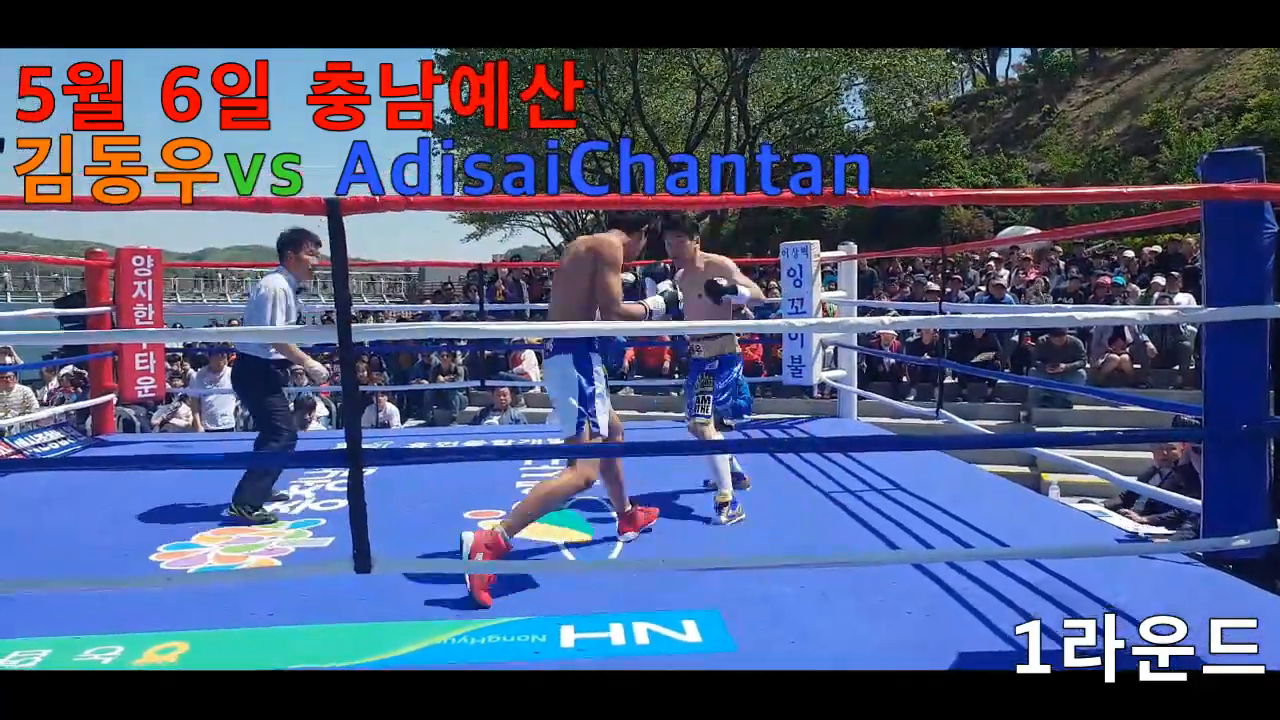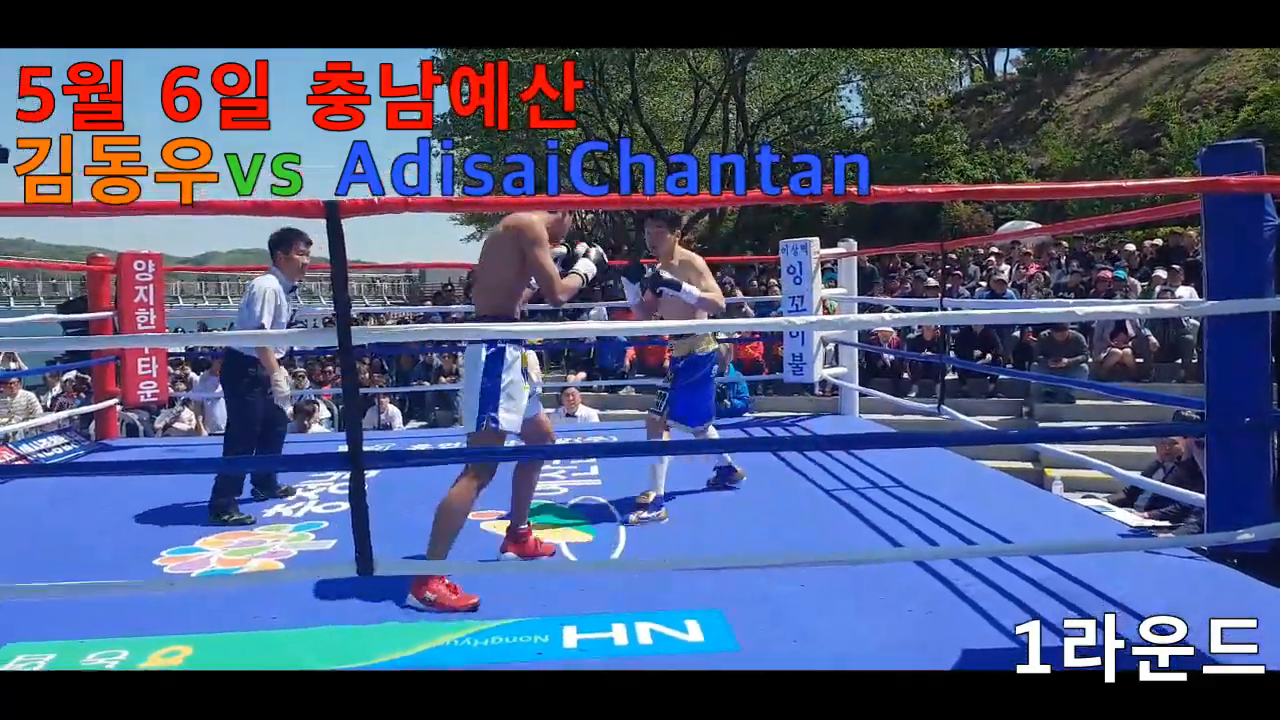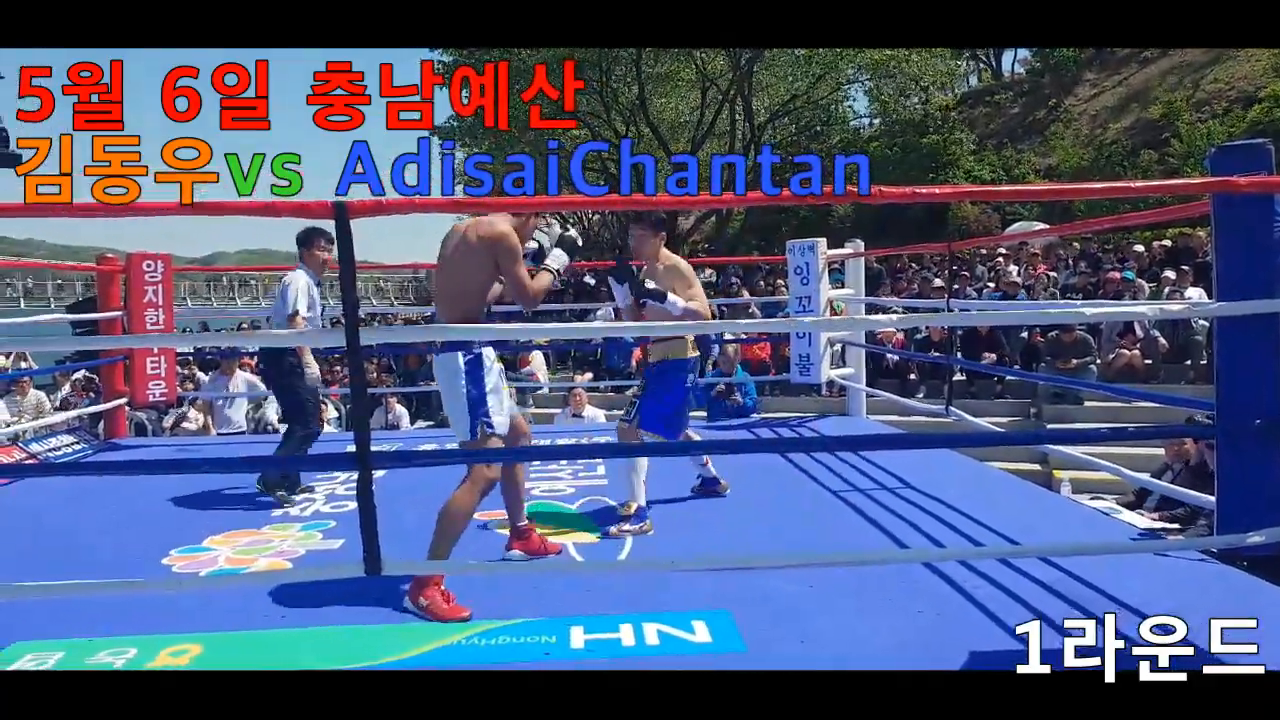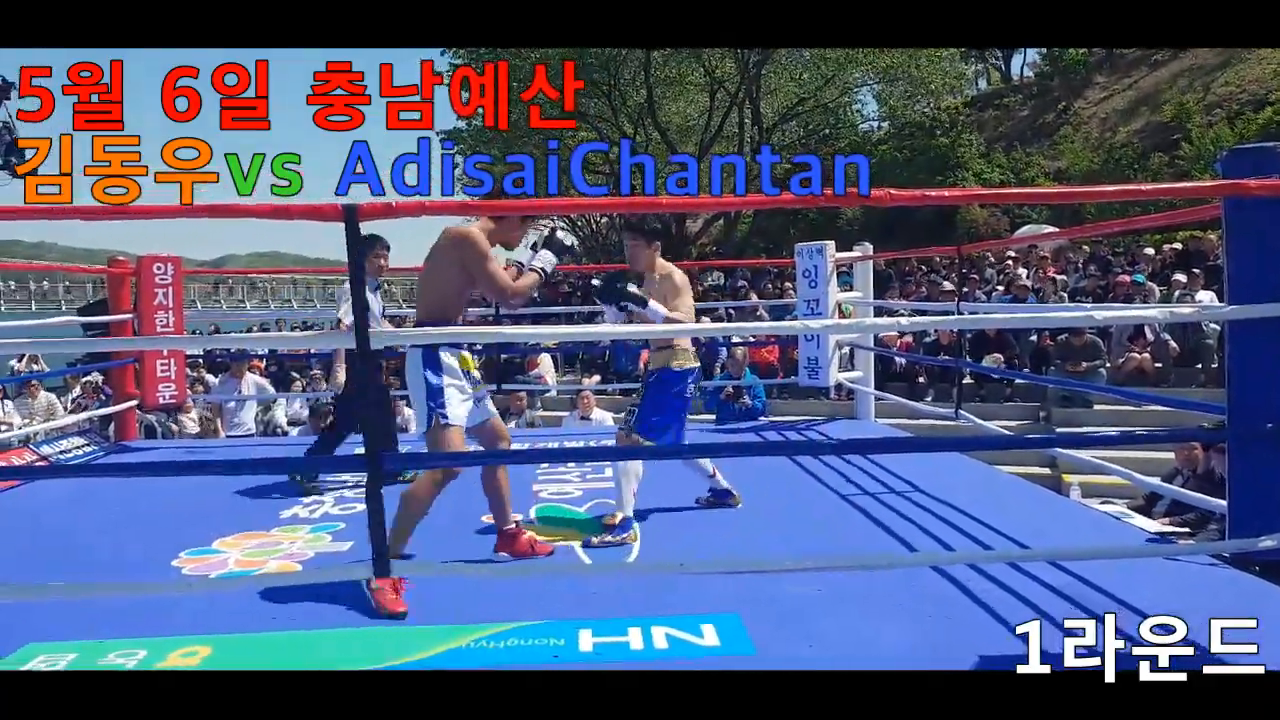
dt=0.4s
person 1, frame 1
left shoulder: (578, 246)
right shoulder: (608, 246)
right elbow: (613, 313)
left wrist: (621, 283)
right wrist: (653, 307)
left hip: (566, 355)
right hip: (576, 358)
left knee: (612, 435)
right knee: (584, 470)
left ankle: (628, 518)
right ankle: (488, 544)
person 1, frame 2
left shoulder: (512, 228)
right shoulder: (529, 225)
right elbow: (557, 293)
left wrist: (547, 266)
right wrist: (587, 266)
left hip: (502, 347)
right hip: (494, 348)
left knee: (541, 436)
right knee: (481, 468)
left ankle: (518, 537)
right ankle: (426, 581)
person 1, frame 3
left shoulder: (462, 230)
right shoulder: (500, 234)
right elbow: (530, 298)
left wrist: (528, 256)
right wrist: (559, 256)
left hip: (470, 352)
right hip: (466, 354)
left knee: (517, 437)
right knee: (484, 473)
left ankle: (521, 536)
right ankle: (426, 586)
person 1, frame 4
left shoulder: (470, 238)
right shoulder: (466, 238)
left elbow: (497, 290)
right elbow: (509, 295)
left wrist: (537, 261)
right wrist: (545, 258)
left hip: (452, 354)
right hip: (433, 357)
left knee: (497, 443)
right knee: (445, 464)
left ankle: (510, 537)
person 2, frame 1
left shoulder: (719, 265)
right shoulder: (678, 276)
left elbow: (759, 296)
left wrist: (731, 291)
left hip: (723, 355)
right hip: (698, 356)
left knee: (702, 424)
right knee: (700, 423)
left ankle: (730, 502)
right ankle: (734, 474)
person 2, frame 2
left shoulder: (691, 263)
right shoulder: (660, 268)
left elbow: (717, 303)
right elbow: (644, 316)
left wrist: (676, 287)
right wrist: (631, 284)
left hip: (697, 353)
right hip: (682, 354)
left knee: (656, 422)
right knee: (694, 420)
left ankle: (654, 500)
right ankle: (727, 469)
person 2, frame 3
left shoulder: (676, 268)
right shoulder: (646, 271)
left elbow: (704, 313)
right elbow: (633, 321)
left wrist: (663, 296)
right wrist: (620, 285)
left hip: (676, 359)
right hip: (662, 359)
left knee: (629, 430)
right knee: (671, 429)
left ankle: (638, 514)
right ankle: (711, 479)
person 2, frame 4
left shoulder: (670, 277)
right shoulder: (648, 282)
left elbow: (685, 322)
left wrist: (644, 305)
right wrist: (613, 306)
left hip: (673, 369)
right hip: (666, 369)
left knee: (628, 438)
right knee: (667, 441)
left ankle: (622, 524)
right ankle: (722, 490)
person 3, frame 1
left shoulder: (285, 286)
right shoulder: (277, 287)
right elbow: (274, 337)
left wrist: (301, 363)
right wrist: (308, 363)
left hip: (263, 370)
right hip: (258, 372)
left knee: (272, 433)
right knee: (282, 437)
left ankle: (257, 490)
right ankle: (245, 501)
person 3, frame 2
left shoulder: (283, 289)
right shoulder: (267, 286)
left wrist: (279, 370)
right wrist: (277, 377)
left hip: (256, 371)
right hip: (245, 370)
left knee: (275, 425)
right knee: (241, 438)
left ankle: (266, 485)
right ankle: (222, 507)
person 3, frame 3
left shoulder: (309, 282)
right shoulder: (298, 279)
right elbow: (294, 321)
left wrist: (308, 362)
right wrist: (308, 361)
left hip: (291, 361)
right hip: (288, 361)
left knee: (301, 422)
right knee: (307, 423)
left ankle: (288, 482)
right ankle: (272, 479)
person 3, frame 4
left shoulder: (372, 288)
right shoulder: (354, 288)
left elbow: (378, 324)
right elbow: (342, 327)
right wrist: (339, 367)
left knee: (344, 422)
left ankle: (306, 470)
